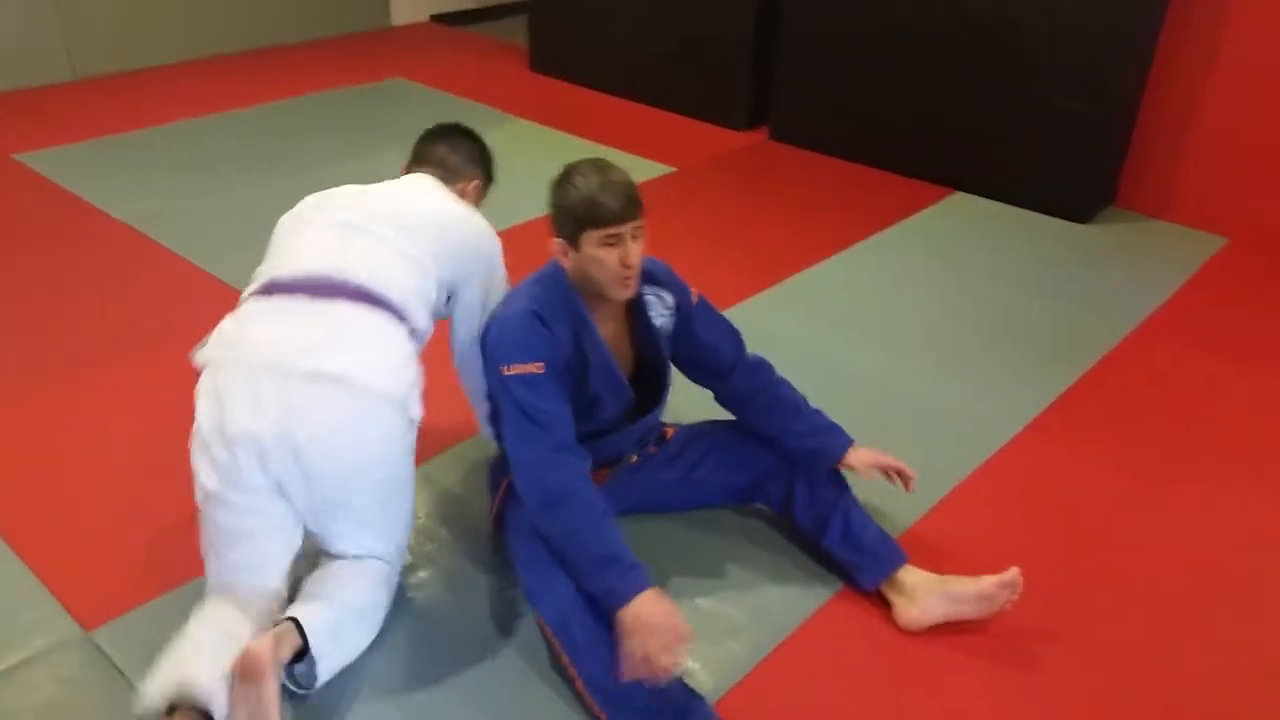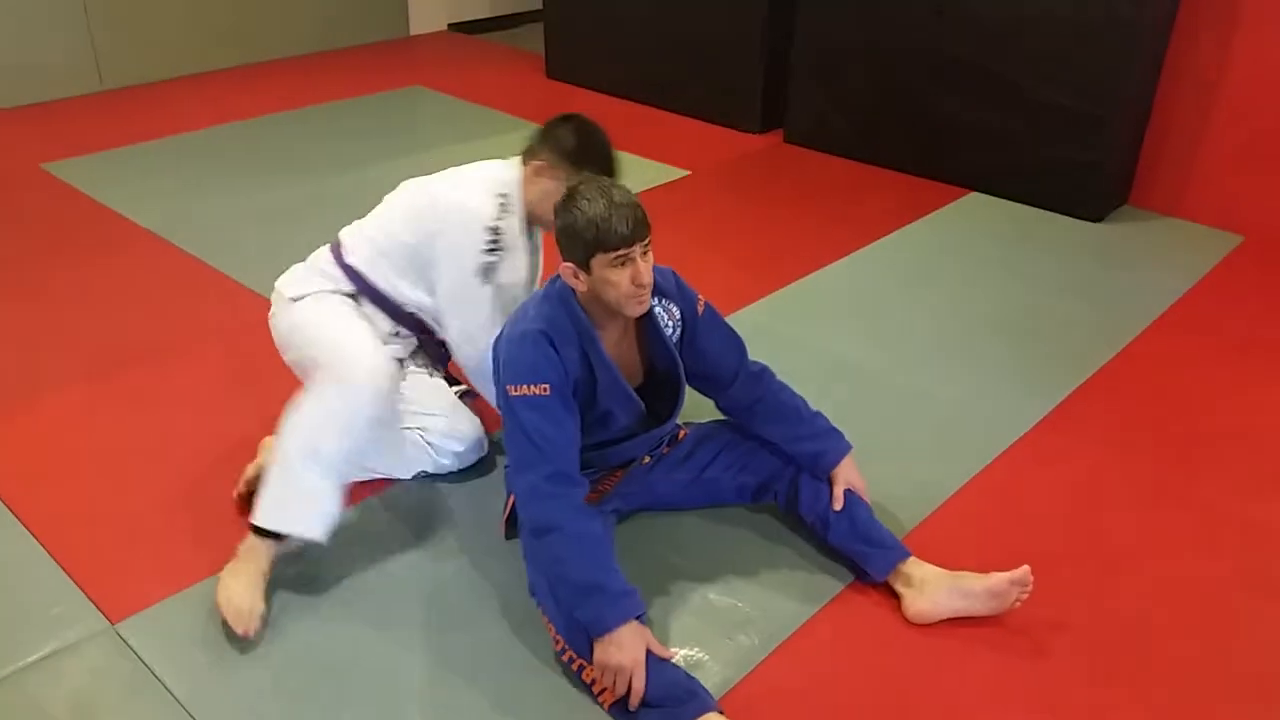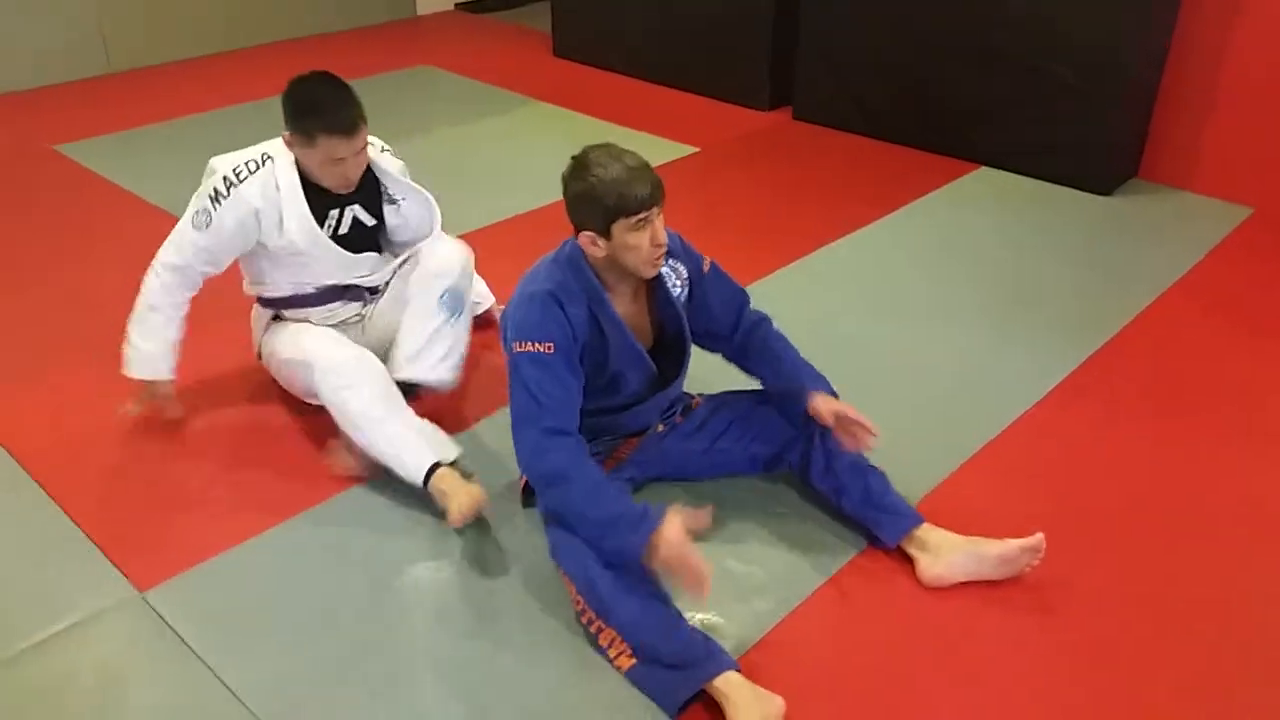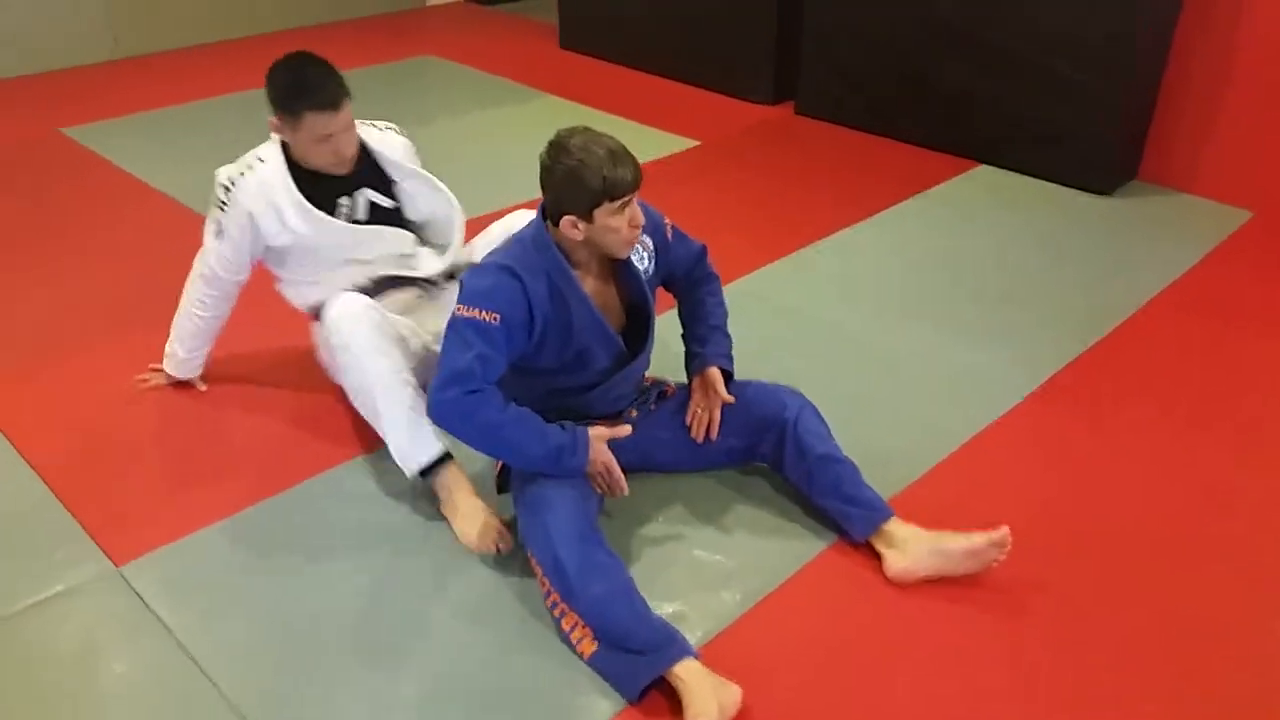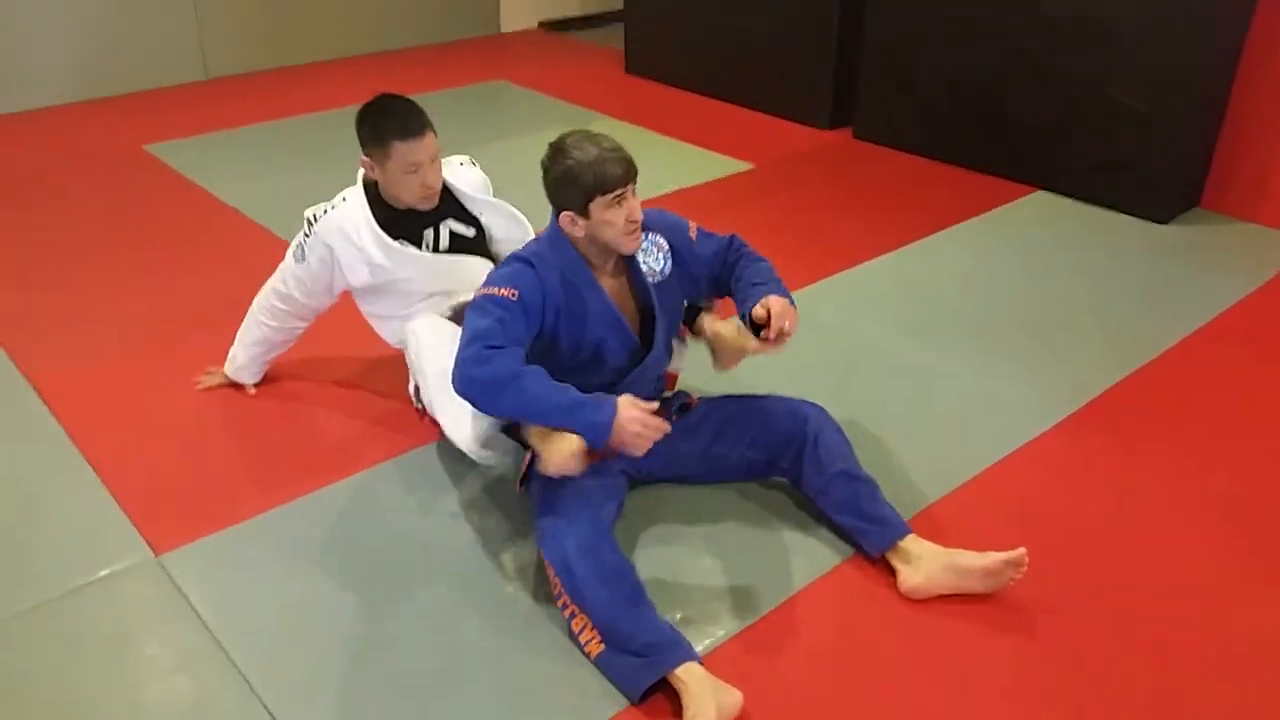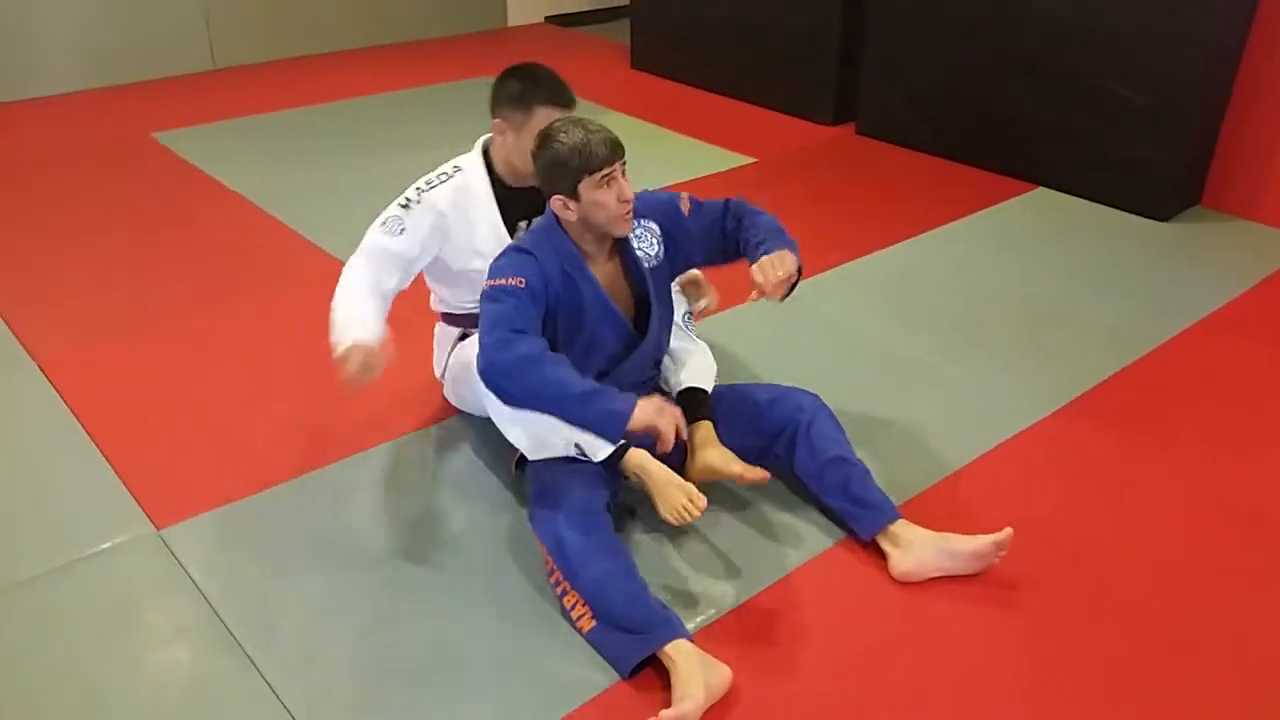
dt=0.7s
person 1, frame 1
left shoulder: (654, 284)
right shoulder: (525, 328)
left elbow: (738, 373)
right elbow: (551, 476)
left wrist: (836, 447)
right wrist: (628, 590)
left hip: (636, 454)
right hip: (552, 486)
left knee: (782, 454)
right knee: (572, 591)
left ankle: (904, 585)
person 1, frame 2
left shoulder: (664, 292)
right shoulder: (533, 347)
left elbow: (742, 383)
right elbow: (552, 496)
left wrist: (831, 451)
right wrist: (610, 617)
left hip: (650, 452)
right hip: (568, 487)
left knee: (789, 455)
right knee: (577, 594)
left ankle: (913, 578)
person 1, frame 3
left shoulder: (669, 257)
right shoulder: (543, 310)
left elbow: (740, 326)
right elbow: (545, 449)
left wrist: (812, 395)
right wrist: (644, 530)
left hip: (662, 425)
right hip: (586, 460)
left knee: (800, 426)
right knee: (592, 551)
left ankle: (925, 542)
person 1, frame 4
left shoulder: (639, 230)
right shoulder: (506, 284)
left elbow: (697, 275)
right elbow: (454, 399)
left wrist: (710, 362)
right wrist: (570, 449)
left hip: (634, 410)
right hip: (556, 443)
left knee: (778, 410)
right knee: (558, 533)
left ankle: (894, 538)
person 1, frame 5
left shoulder: (656, 235)
right shoulder: (528, 279)
left elbow: (732, 258)
right elbow: (478, 371)
left wrist: (767, 298)
right wrist: (599, 417)
left hip: (657, 418)
right hip: (577, 445)
left knee: (799, 423)
right knee: (568, 534)
left ankle: (910, 555)
person 1, frame 6
left shoulder: (650, 217)
right shoulder: (526, 267)
left elbow: (734, 220)
right elbow: (505, 362)
left wrist: (776, 252)
right wrist: (619, 411)
left hip: (655, 403)
right hip: (576, 432)
left knee: (793, 411)
right knee: (564, 517)
left ankle: (900, 539)
right ankle: (686, 664)
person 2, frame 1
left shoulder: (320, 203)
right shoulder: (469, 232)
right elbow: (484, 358)
left hip: (239, 374)
right hip: (354, 393)
left knee: (240, 591)
right knee: (368, 559)
right ankle: (278, 650)
person 2, frame 2
left shoulder: (515, 202)
right shoulder: (476, 214)
left elbow: (507, 308)
right elbow: (476, 342)
left hip: (393, 335)
right hip: (327, 300)
left knee: (462, 443)
right knee: (364, 380)
left ankle: (294, 450)
right ankle: (255, 553)
person 2, frame 3
left shoulder: (381, 164)
right shoulder: (246, 187)
left elbow: (425, 238)
right elbow: (176, 268)
left wrist: (479, 303)
right wrist: (152, 365)
left hip: (379, 315)
right hip: (305, 328)
left knee: (446, 255)
right knee: (337, 364)
right ankle: (443, 475)
person 2, frame 4
left shoulder: (386, 144)
right shoulder: (251, 190)
left elbow: (441, 220)
right elbow: (216, 280)
left wrist: (460, 277)
right wrist: (183, 362)
left hip: (438, 298)
right hip: (360, 322)
left knee: (523, 229)
right knee: (352, 317)
right ankle: (448, 482)
person 2, frame 5
left shoulder: (464, 178)
right shoulder: (337, 229)
left elbow: (520, 251)
right elbow: (287, 300)
right wrist: (244, 365)
right hip: (448, 360)
right knee: (435, 341)
left ankle: (705, 327)
right ankle: (538, 437)
person 2, frame 6
right shoulder: (444, 198)
right elbow: (371, 269)
left wrist: (682, 269)
right wrist: (360, 334)
right hip: (480, 345)
left knee: (667, 298)
left ankle: (701, 441)
right ankle: (640, 467)
